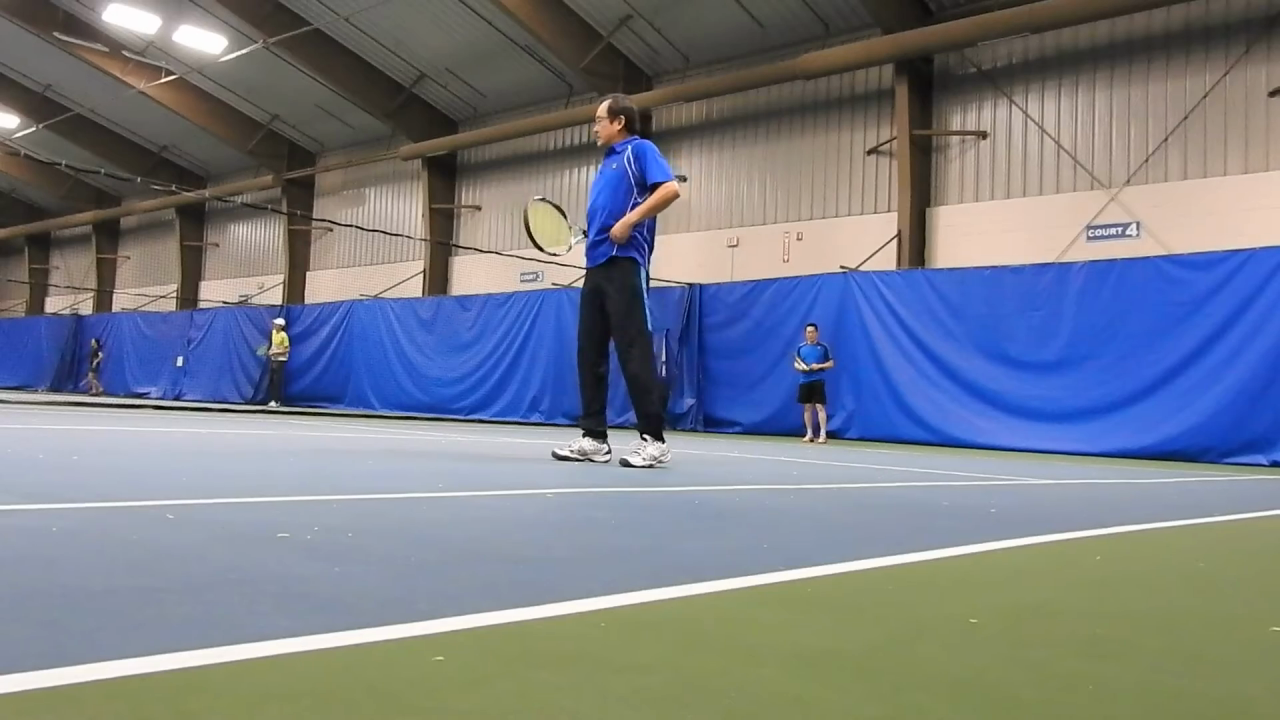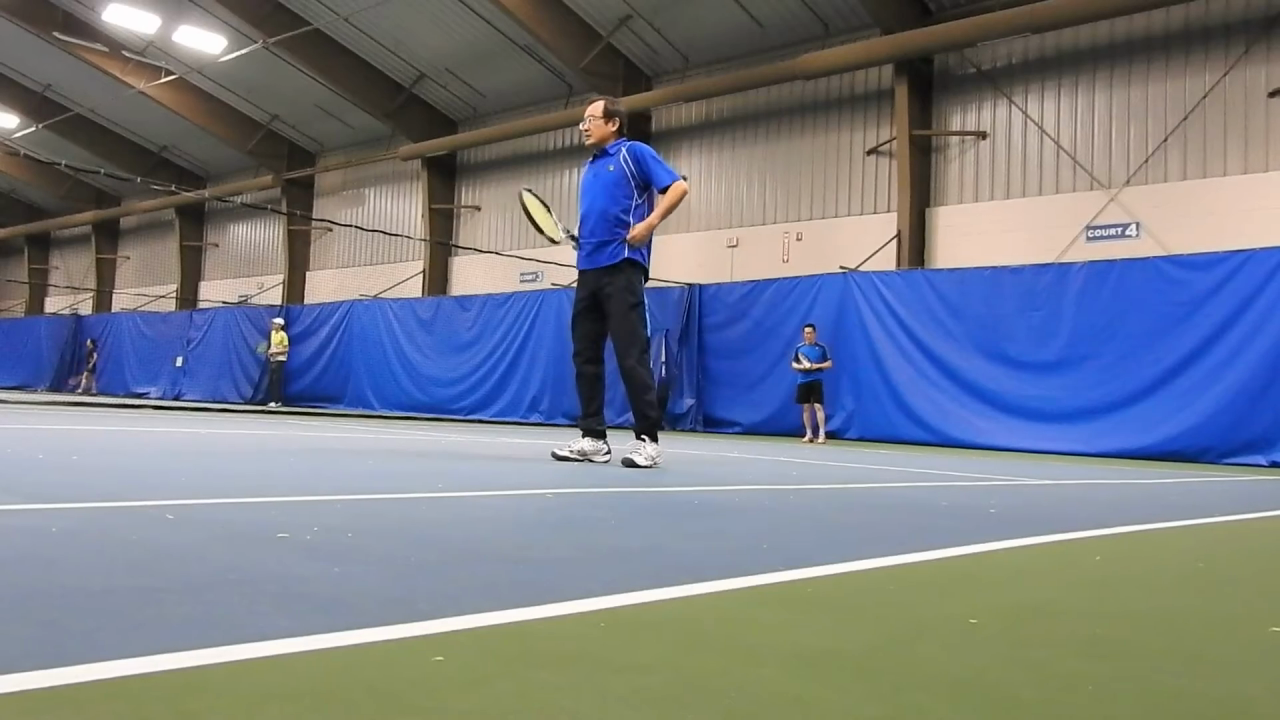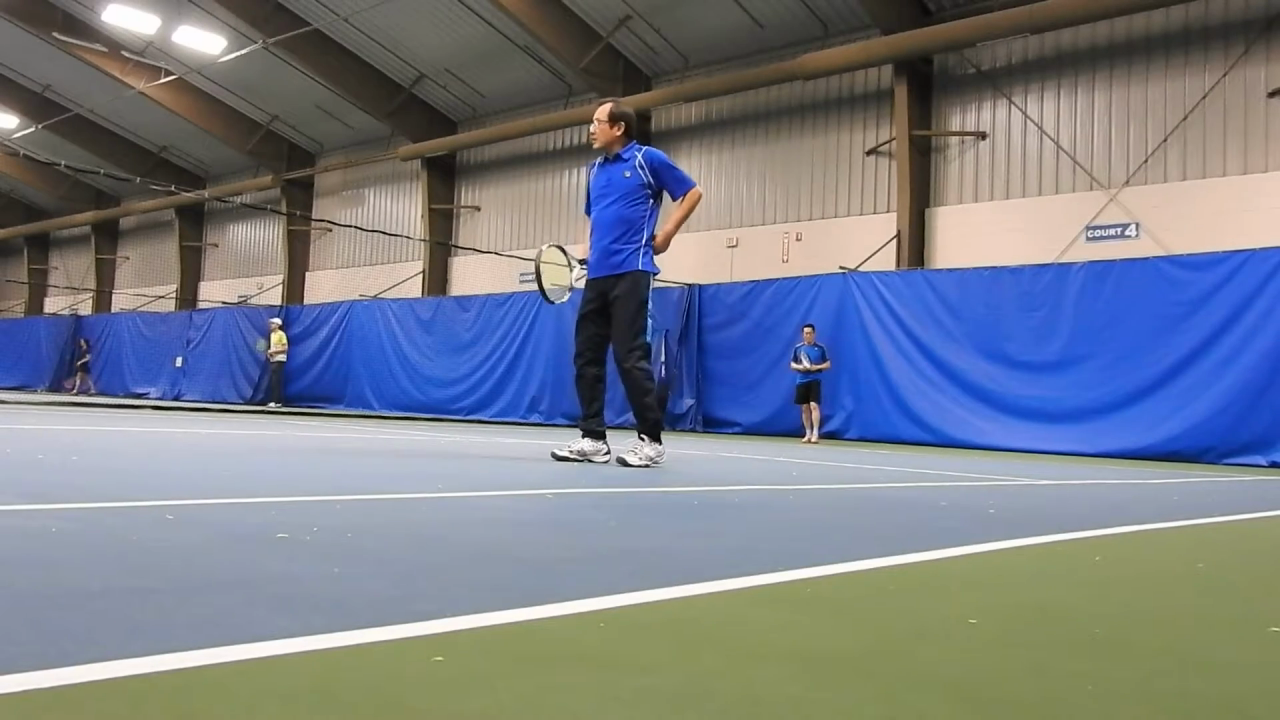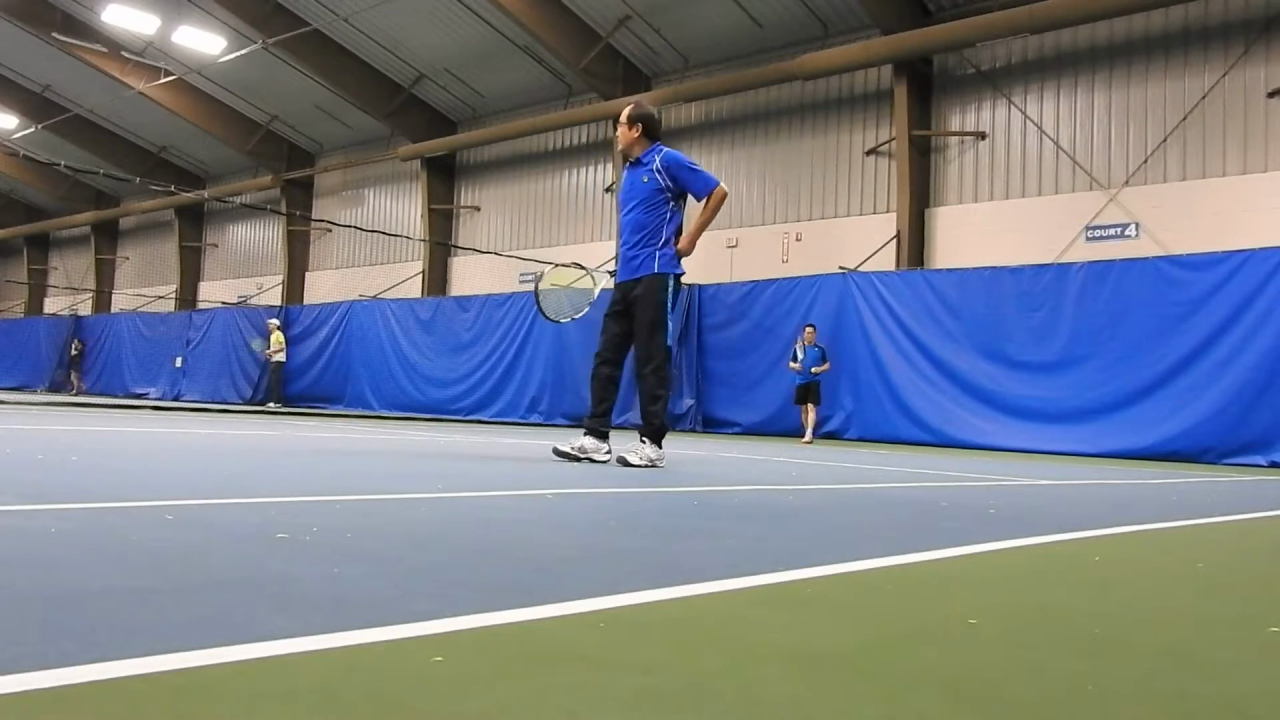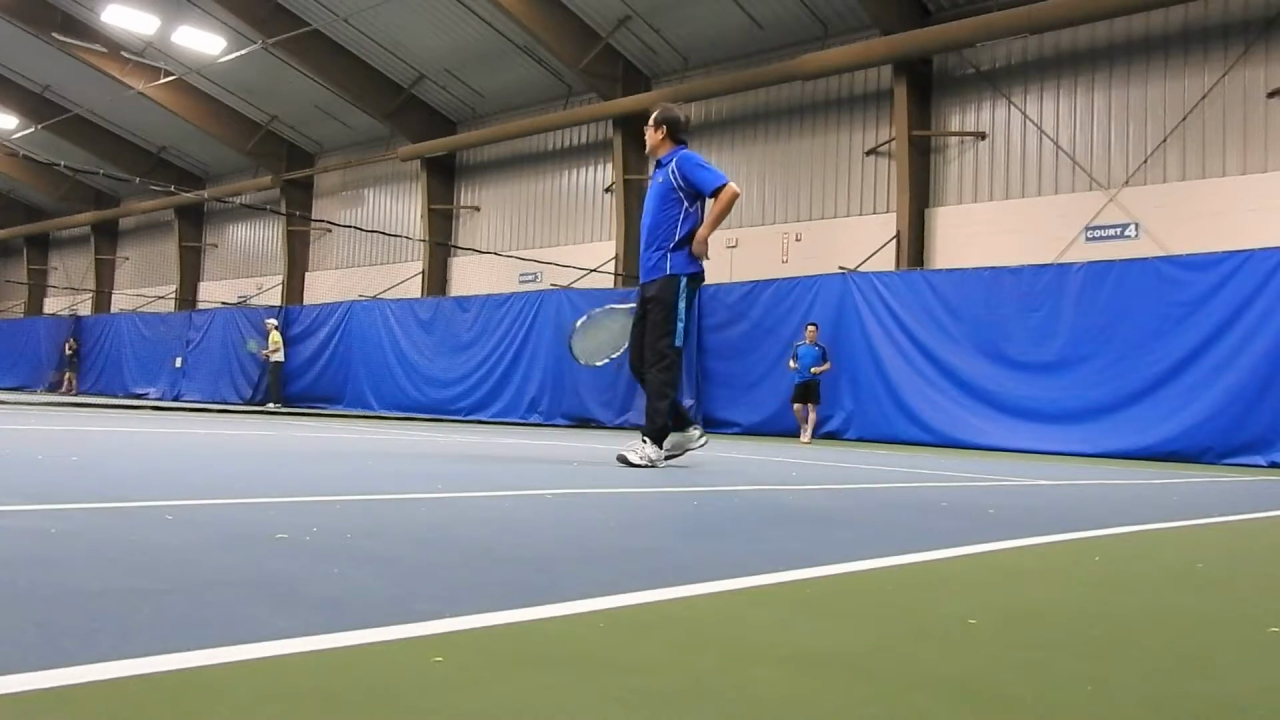
dt=0.3s
person 1, frame 1
left shoulder: (639, 150)
right shoulder: (607, 162)
left elbow: (670, 189)
left wrist: (631, 221)
right wrist: (591, 234)
left hip: (623, 263)
right hip: (596, 266)
left knee: (634, 351)
right knee: (590, 353)
left ankle: (652, 439)
right ankle: (594, 437)
person 1, frame 2
left shoulder: (635, 153)
right shoulder: (590, 167)
left elbow: (679, 187)
left wrist: (649, 224)
right wrist: (578, 238)
left hip: (622, 267)
right hip: (589, 269)
left knee: (631, 353)
right knee: (585, 355)
left ankle: (648, 438)
right ankle: (593, 437)
person 1, frame 3
left shoulder: (649, 159)
right shoulder: (596, 169)
left elbow: (693, 193)
left wrist: (667, 233)
right wrist: (588, 252)
left hip: (633, 272)
right hip: (598, 275)
left knee: (631, 355)
right knee: (587, 356)
left ankle: (650, 440)
right ankle: (592, 438)
person 1, frame 4
left shoulder: (669, 161)
right shoulder: (629, 170)
left elbow: (718, 192)
left wrist: (690, 237)
left hip: (655, 275)
right hip: (626, 278)
left knee: (650, 360)
right knee: (607, 357)
left ankle: (652, 443)
right ankle: (596, 437)
person 1, frame 5
left shoulder: (686, 162)
right shoulder: (660, 171)
left elbow: (729, 192)
left wrist: (702, 234)
left hip: (673, 277)
right hip: (652, 278)
left knee: (661, 361)
right knee: (641, 359)
left ankle: (653, 442)
right ankle: (684, 428)
